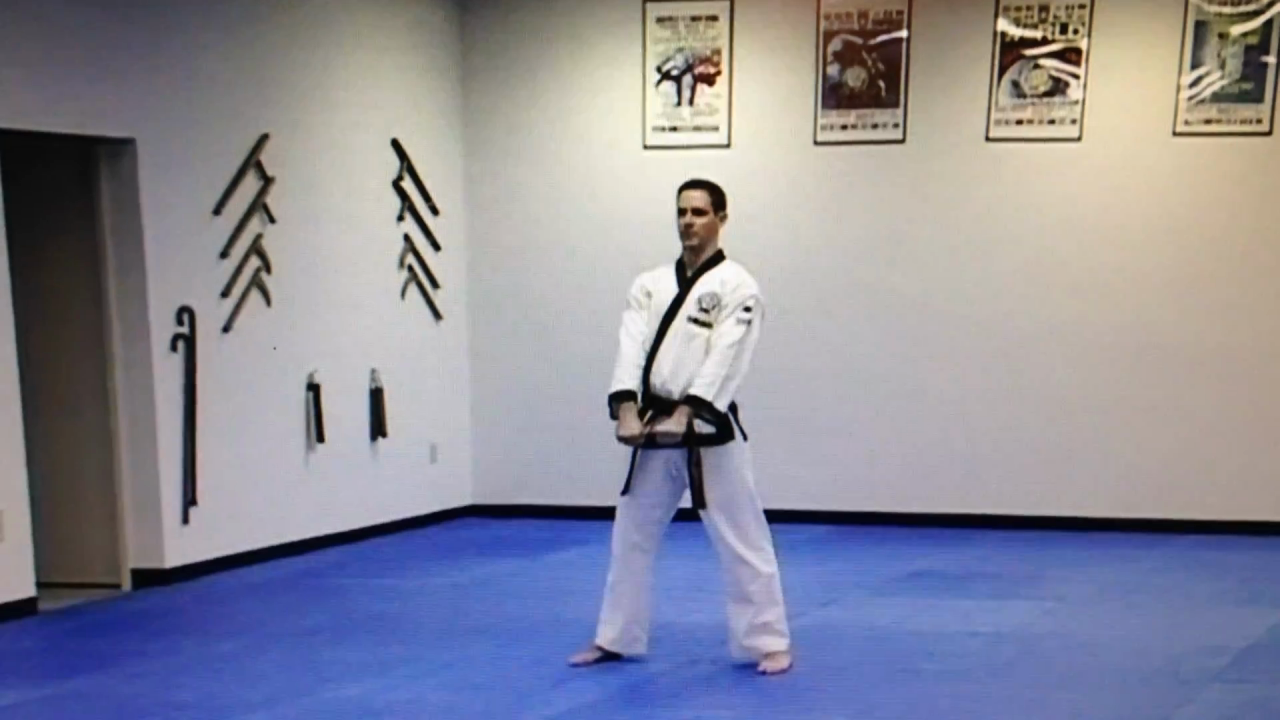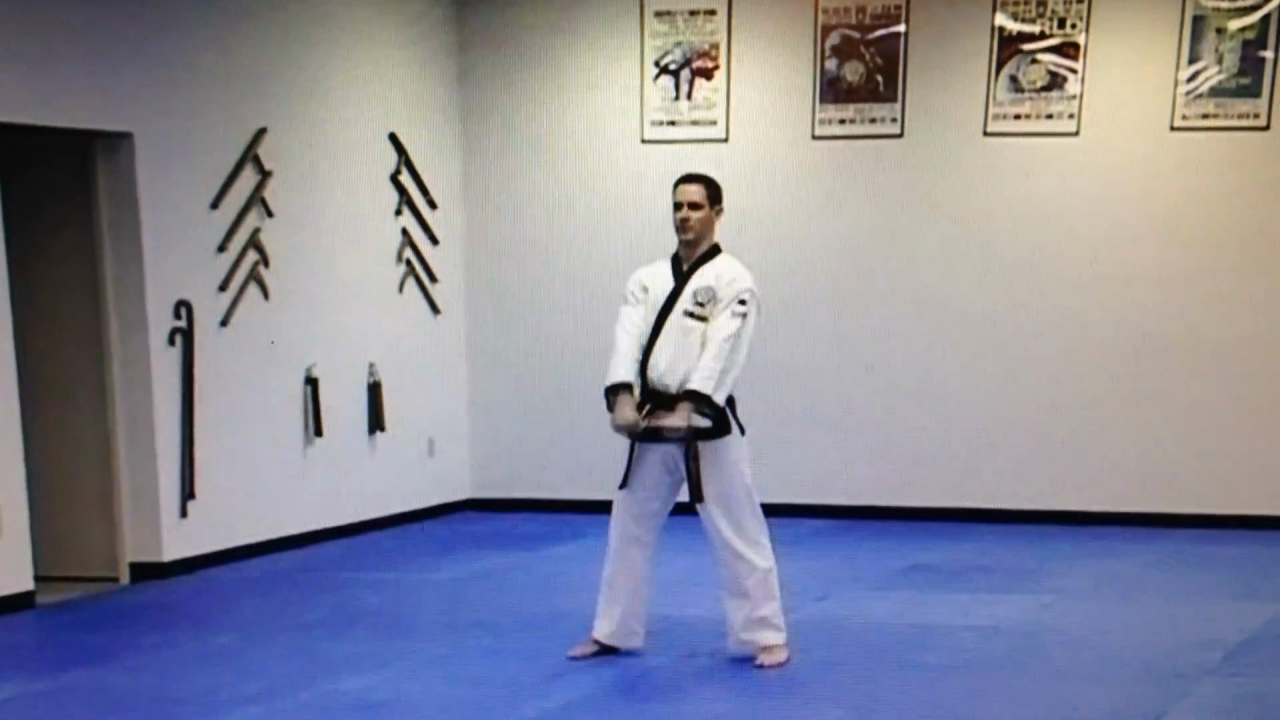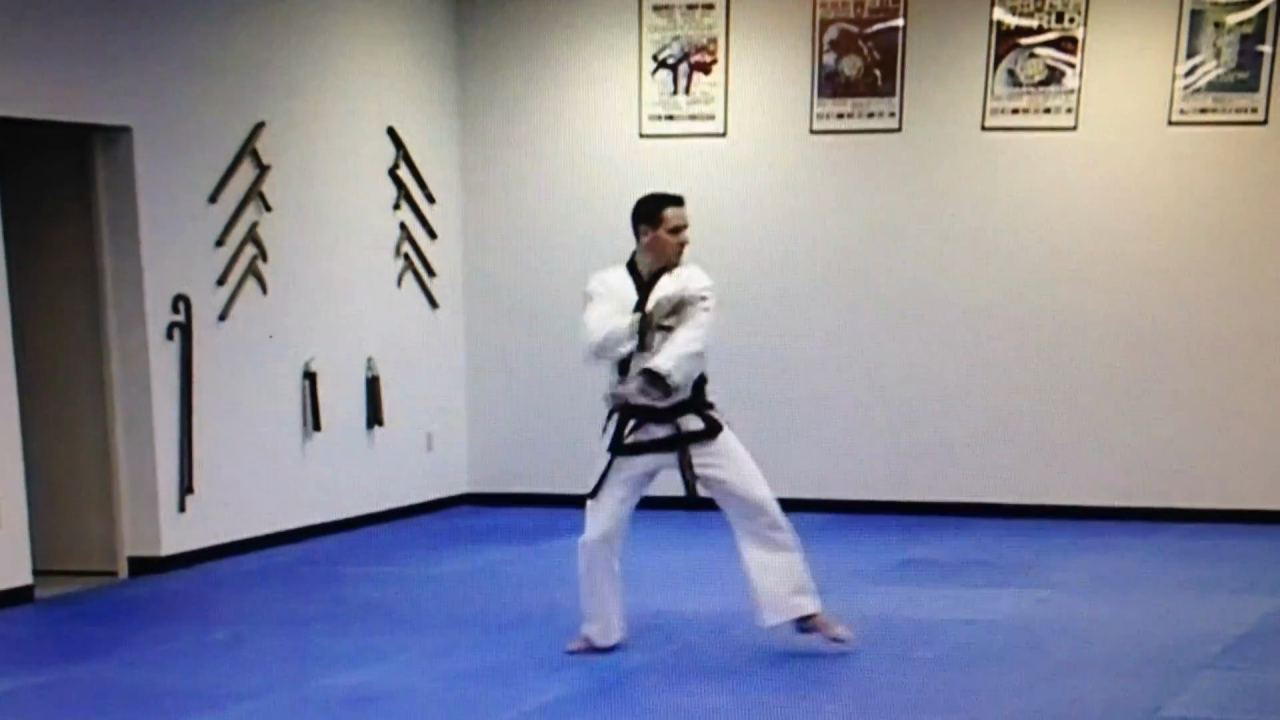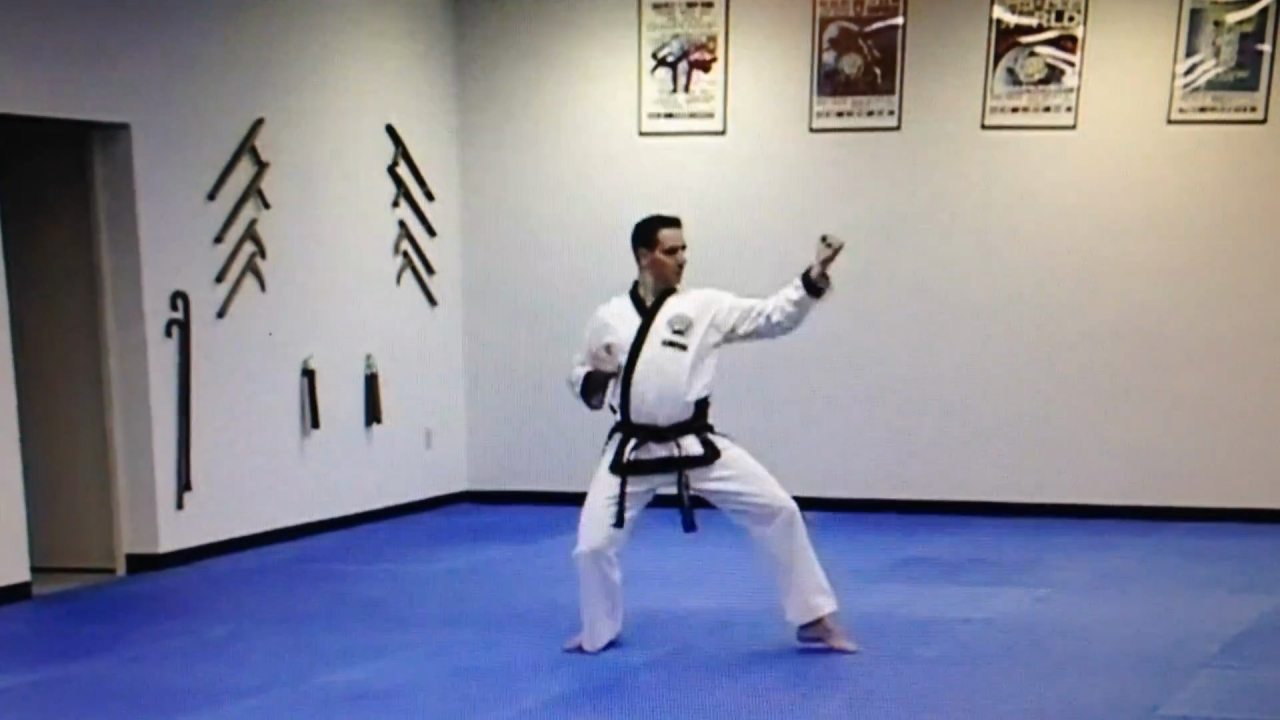
dt=0.4s
person 1, frame 1
left shoulder: (737, 286)
right shoulder: (649, 284)
left elbow: (725, 360)
right elbow: (631, 349)
left wrist: (684, 414)
right wrist: (627, 409)
left hip: (710, 432)
right hip: (654, 432)
left knee: (741, 540)
right knee: (632, 537)
left ankle: (769, 642)
right ankle: (614, 638)
person 1, frame 2
left shoulder: (733, 279)
right shoulder: (645, 279)
left elbow: (723, 352)
right elbow: (627, 341)
left wrist: (688, 409)
right wrist: (622, 399)
left hip: (708, 425)
right hip: (651, 423)
left knee: (739, 534)
right knee: (629, 531)
left ankle: (766, 636)
right ankle: (612, 632)
person 1, frame 3
left shoulder: (695, 283)
right shoulder: (605, 285)
left elbow: (690, 346)
right elbow: (598, 342)
left wrist: (647, 384)
right wrist: (649, 318)
left hip: (694, 424)
right hip: (633, 430)
left knee: (759, 509)
right knee: (599, 534)
left ankle: (804, 612)
right ankle: (601, 630)
person 1, frame 4
left shoulder: (705, 306)
right shoulder: (607, 317)
left elbow: (772, 316)
right elbow: (579, 377)
left wrist: (815, 275)
right wrist: (594, 380)
left hip: (697, 445)
right hip: (632, 450)
left knee: (778, 511)
right knee: (593, 545)
left ankle: (814, 619)
right ankle: (598, 631)
